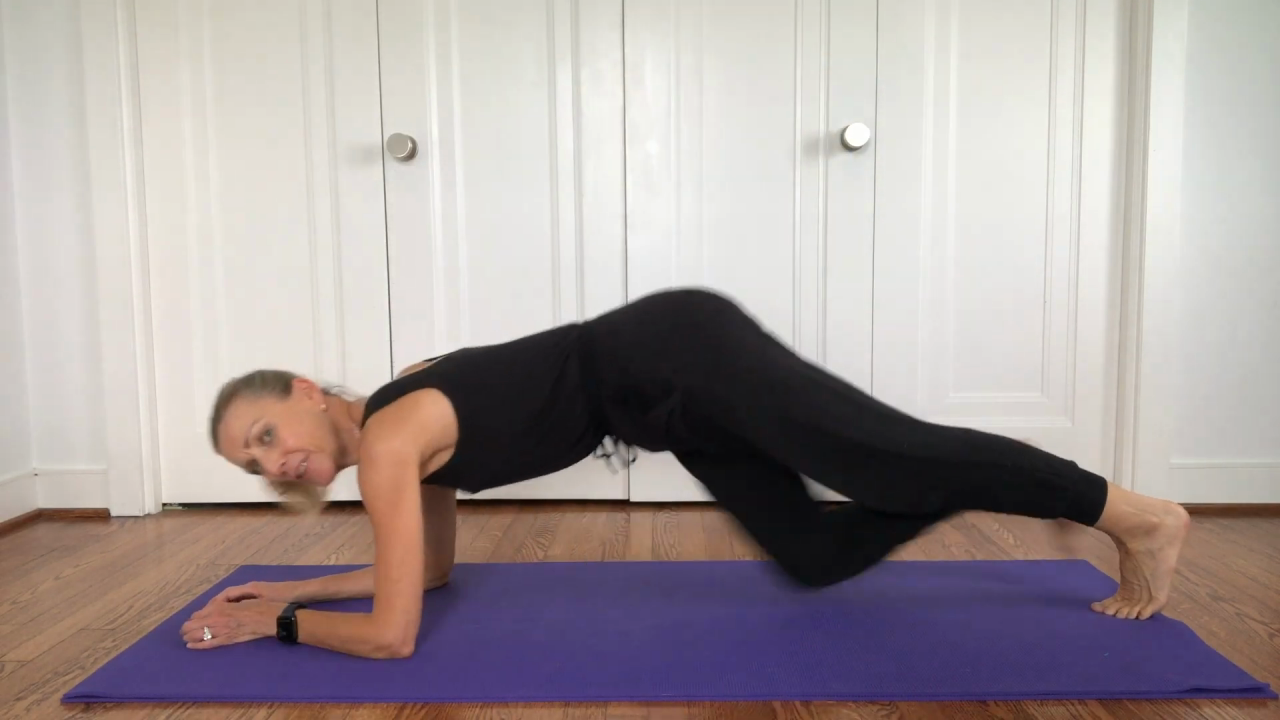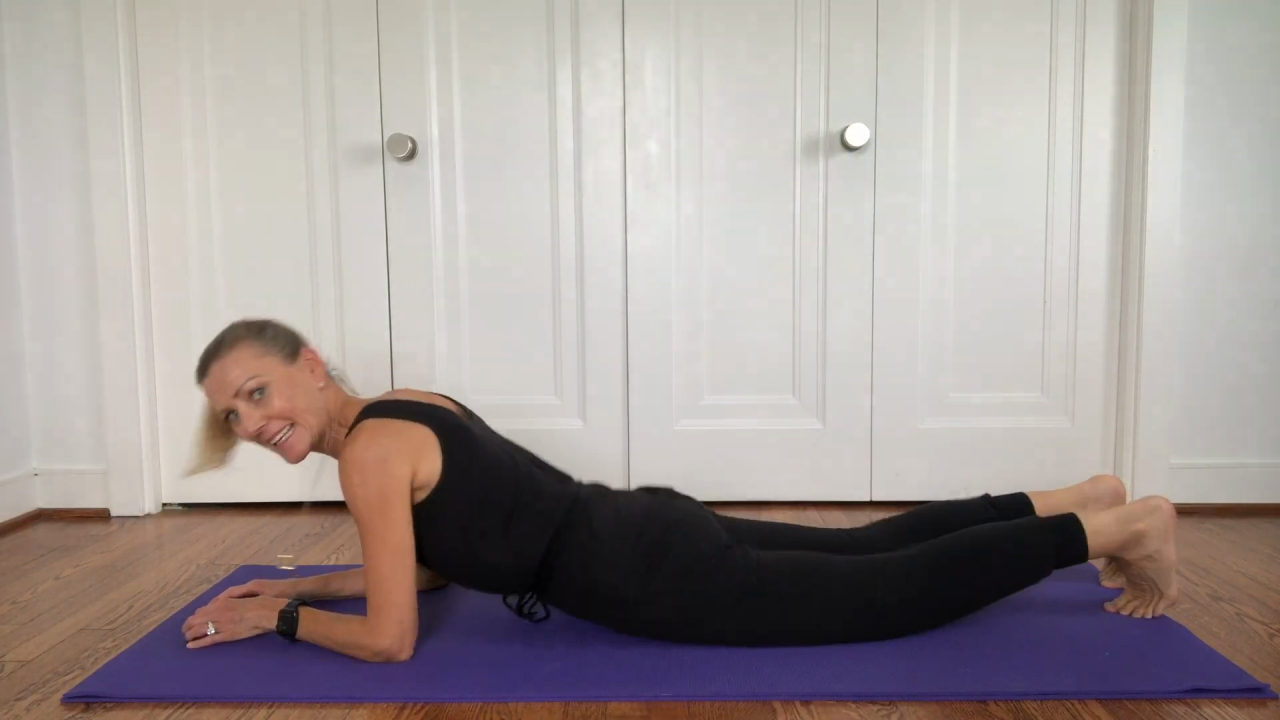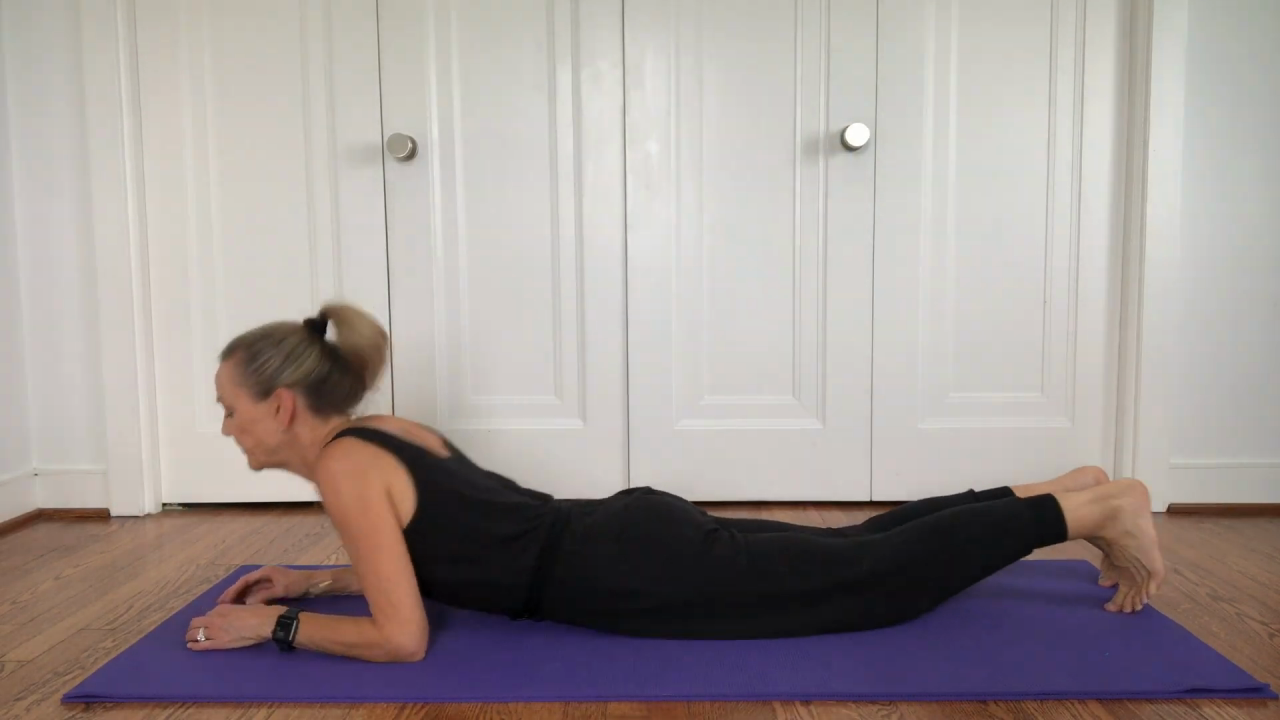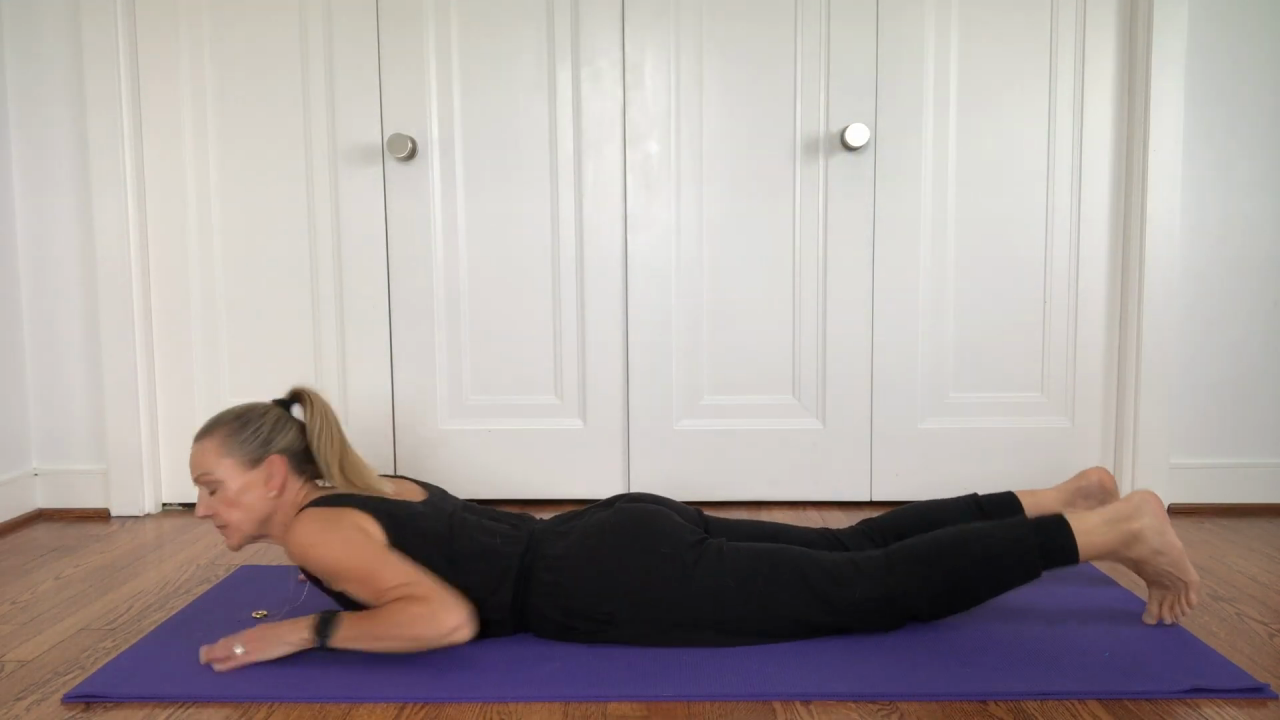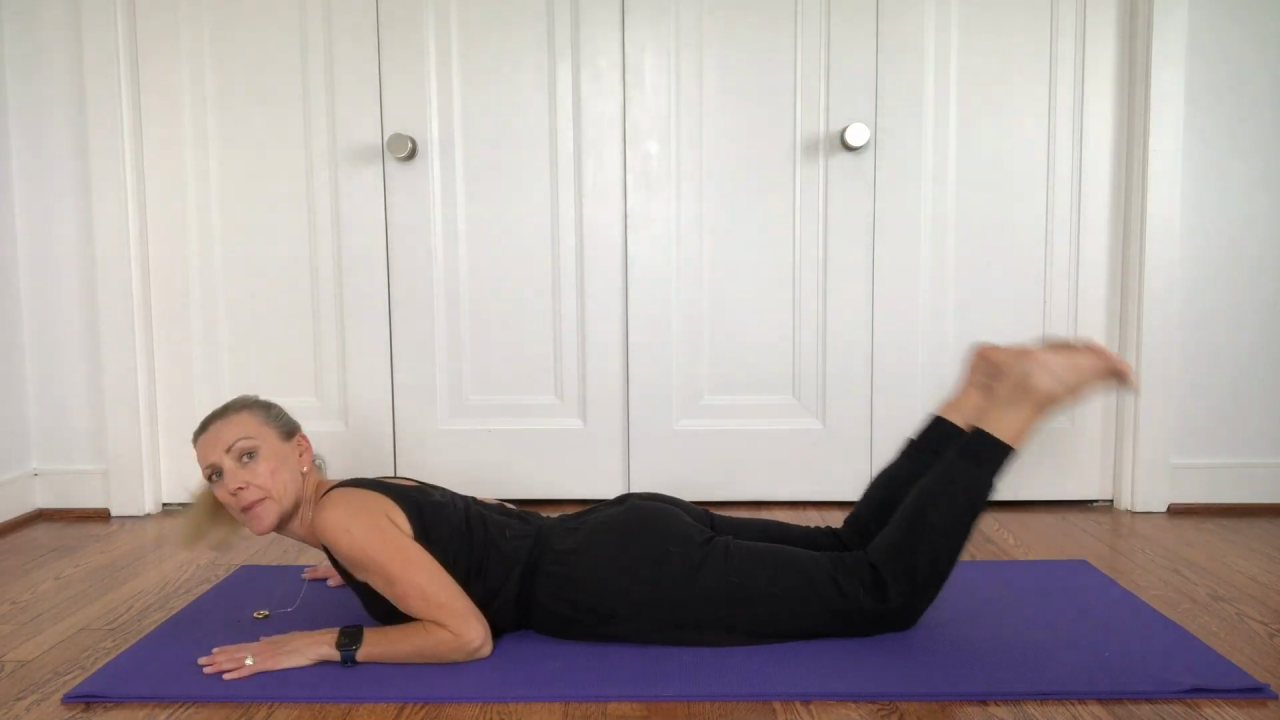
dt=0.5s
person 1, frame 1
left shoulder: (384, 439)
right shoulder: (405, 424)
left elbow: (393, 630)
right elbow: (431, 567)
left wrist: (276, 621)
right wrist: (297, 586)
left hip: (683, 359)
right hip: (671, 366)
left knee: (906, 458)
right knee: (816, 559)
left ankle: (1140, 516)
right ankle: (1035, 485)
person 1, frame 2
left shoulder: (369, 448)
right shoulder: (401, 410)
left elbow: (393, 637)
right elbow: (428, 568)
left wrist: (274, 619)
right wrist: (297, 585)
left hip: (645, 577)
right hip: (649, 533)
left knee: (899, 590)
right knee: (871, 552)
left ankle: (1116, 526)
right ankle: (1075, 501)
person 1, frame 3
left shoulder: (340, 464)
right shoulder: (379, 435)
left elbow: (403, 638)
right elbow: (427, 554)
left wrist: (275, 625)
right wrist: (312, 577)
left hip: (629, 579)
right hip: (634, 536)
left knee: (883, 577)
right knee: (857, 551)
left ankle: (1092, 510)
right ankle: (1056, 492)
person 1, frame 4
left shoulder: (312, 528)
right shoulder: (368, 489)
left elbow: (448, 620)
left wrist: (309, 630)
left hip: (619, 589)
right hip: (628, 537)
left knee: (878, 587)
right knee: (863, 552)
left ankle: (1109, 529)
right ankle: (1062, 500)
person 1, frame 5
left shoulder: (347, 517)
right shoulder: (376, 499)
left elbow: (469, 636)
left wrist: (325, 642)
left hip: (634, 590)
right hip: (633, 544)
left knee: (884, 593)
right knee: (860, 548)
left ankle: (1008, 399)
right ankle: (983, 391)
